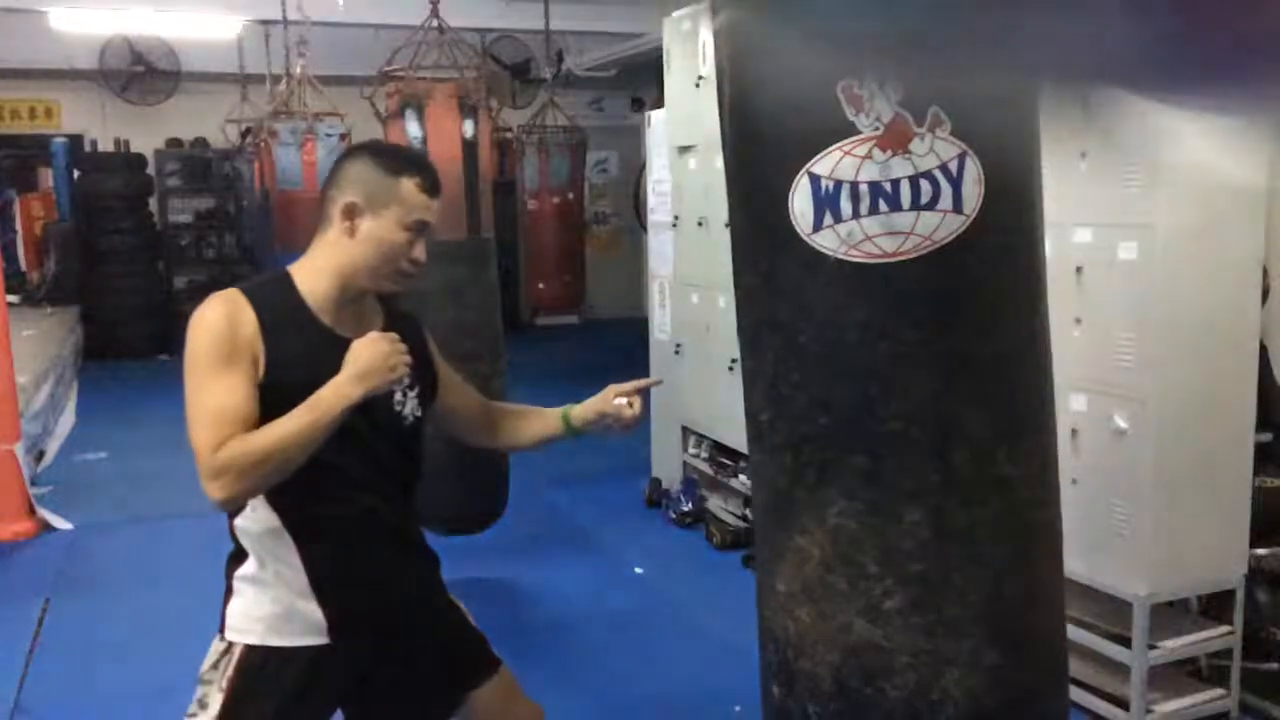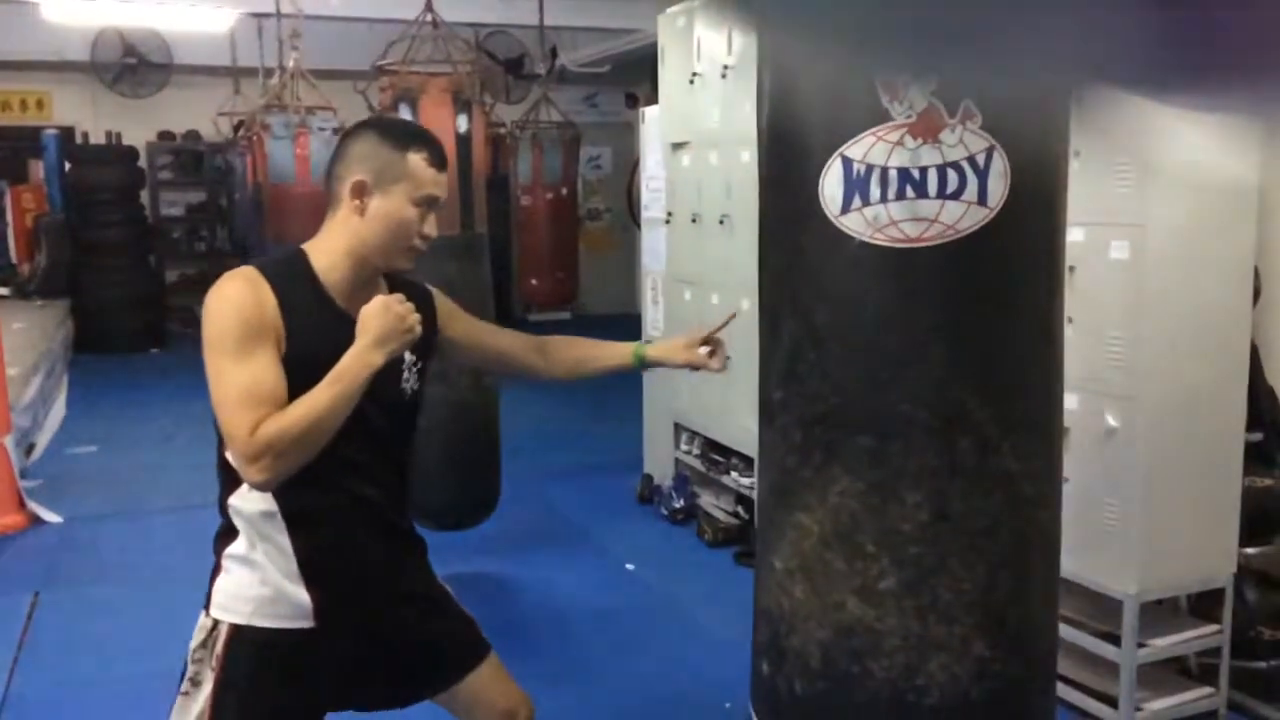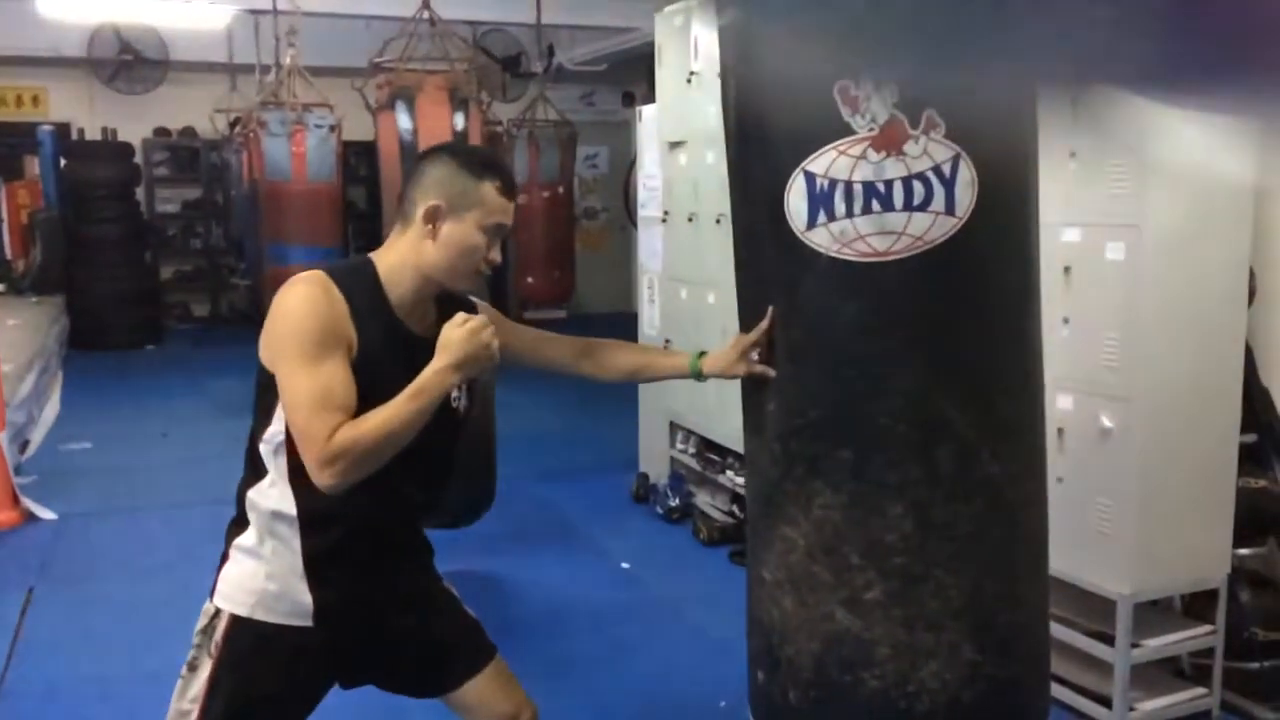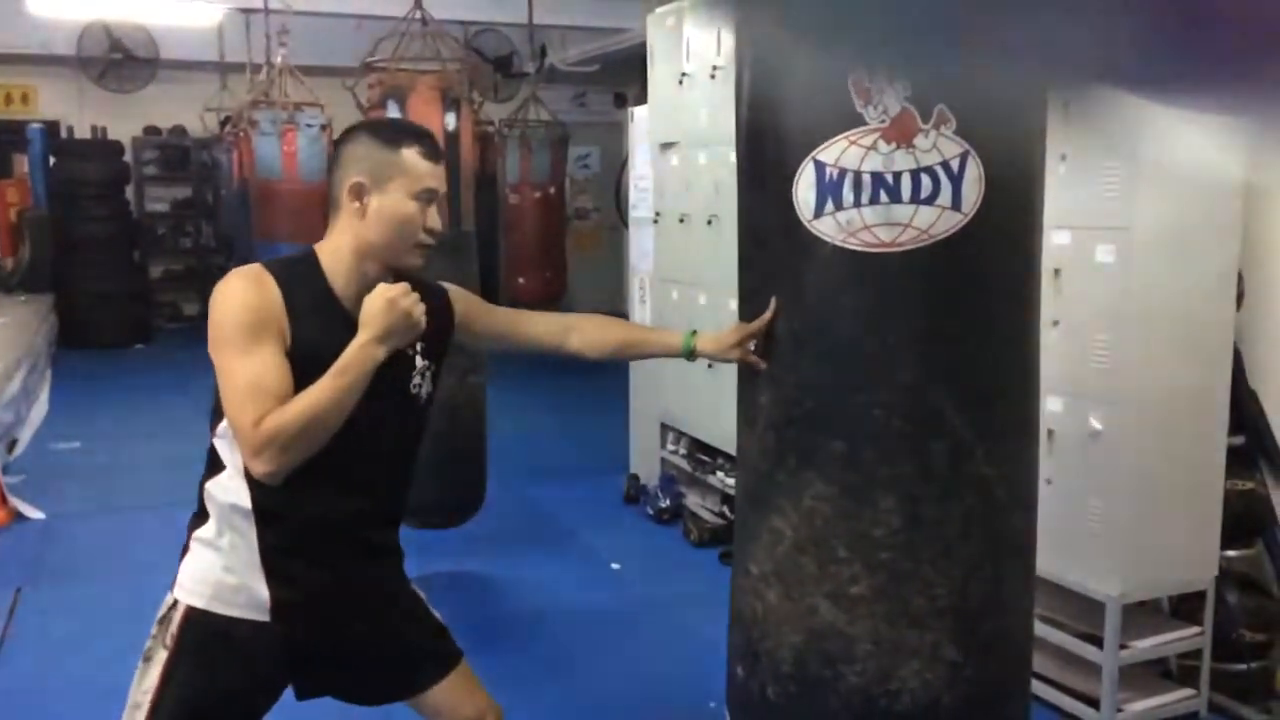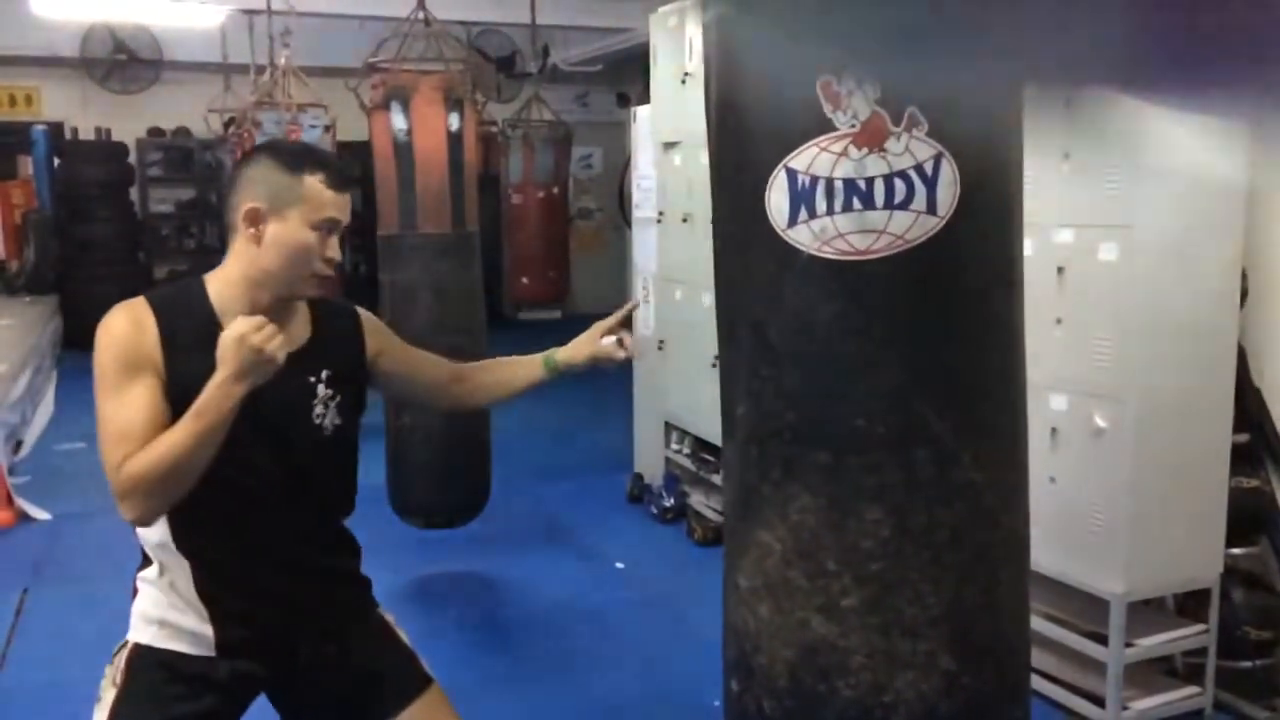
dt=1s
person 1, frame 1
left shoulder: (404, 335)
right shoulder: (234, 318)
left elbow: (487, 424)
right elbow: (223, 479)
left wrist: (580, 415)
right wrist: (348, 387)
left hip: (403, 596)
right hip: (285, 620)
person 1, frame 2
left shoulder: (417, 304)
right shoulder: (249, 297)
left elbow: (534, 354)
right elbow: (261, 460)
left wrist: (651, 352)
right wrist: (368, 353)
left hip: (390, 576)
right hip: (273, 603)
person 1, frame 3
left shoulder: (463, 316)
right shoulder: (315, 302)
left elbow: (583, 355)
right elbow: (331, 464)
left wrist: (703, 363)
right wrist: (447, 370)
left hip: (395, 571)
right hip: (281, 591)
person 1, frame 4
left shoulder: (434, 306)
right shoulder: (255, 294)
left elbow: (570, 332)
right elbow: (268, 453)
left wrist: (697, 343)
right wrist: (373, 343)
left hip: (365, 578)
right hip: (240, 590)
person 1, frame 5
left shoulder: (350, 331)
right shoulder: (140, 328)
left elbow: (460, 384)
right elbow: (138, 497)
left wrist: (568, 356)
right wrist: (231, 382)
left hip: (328, 608)
right hip: (191, 625)
